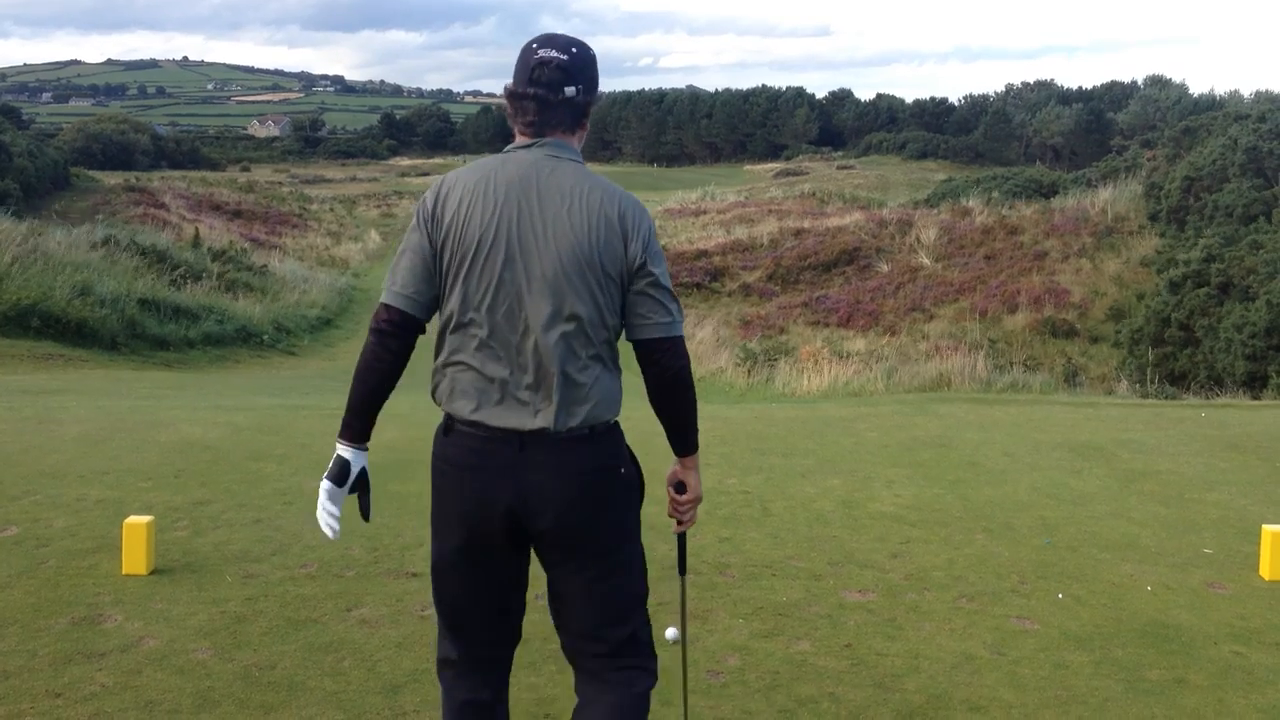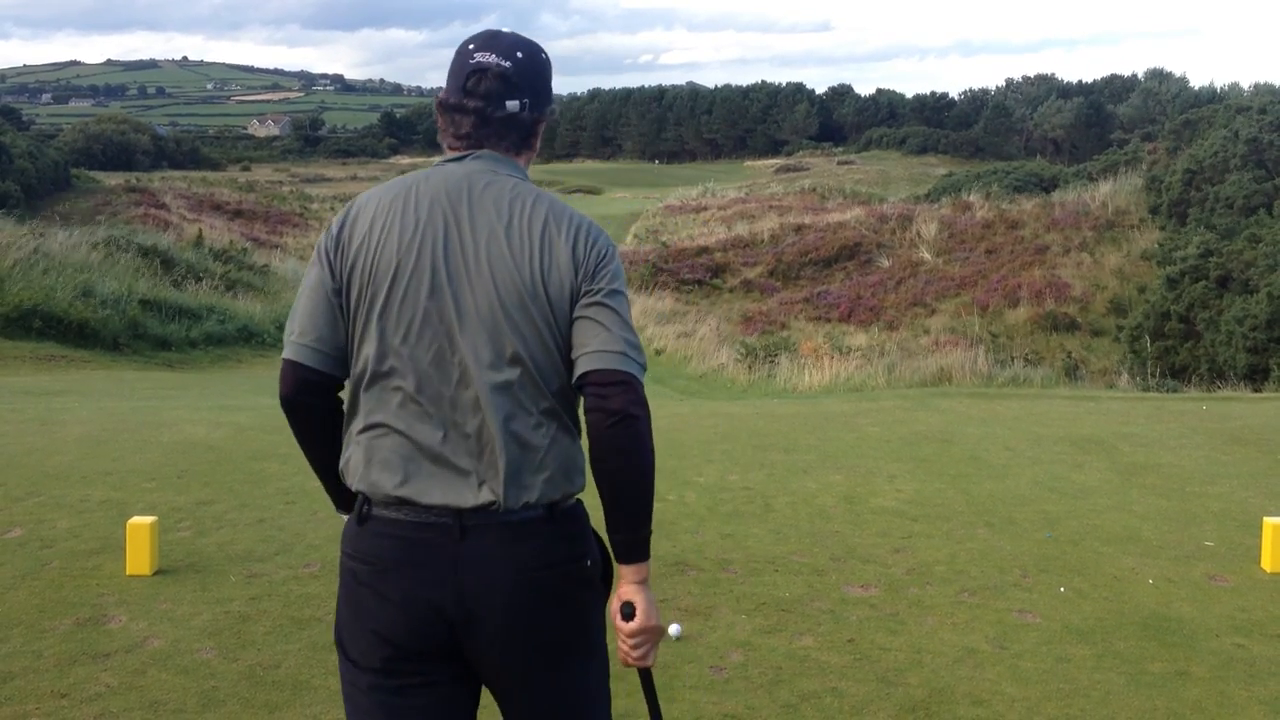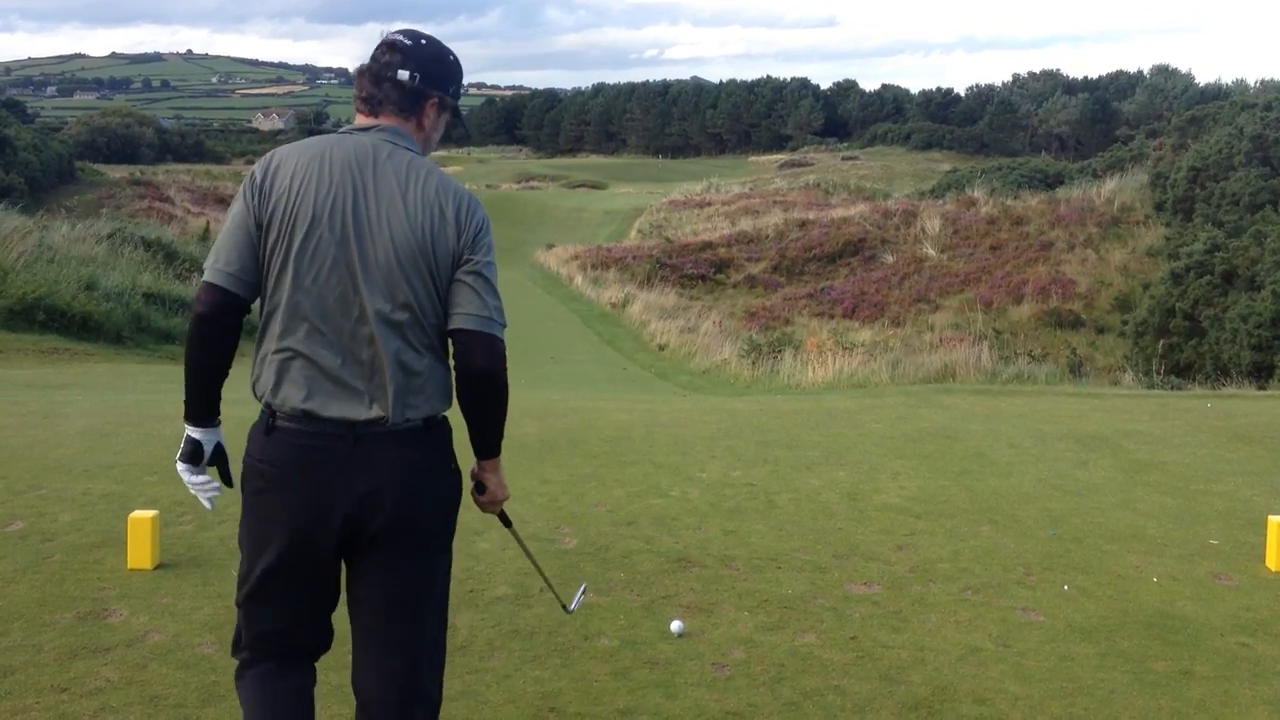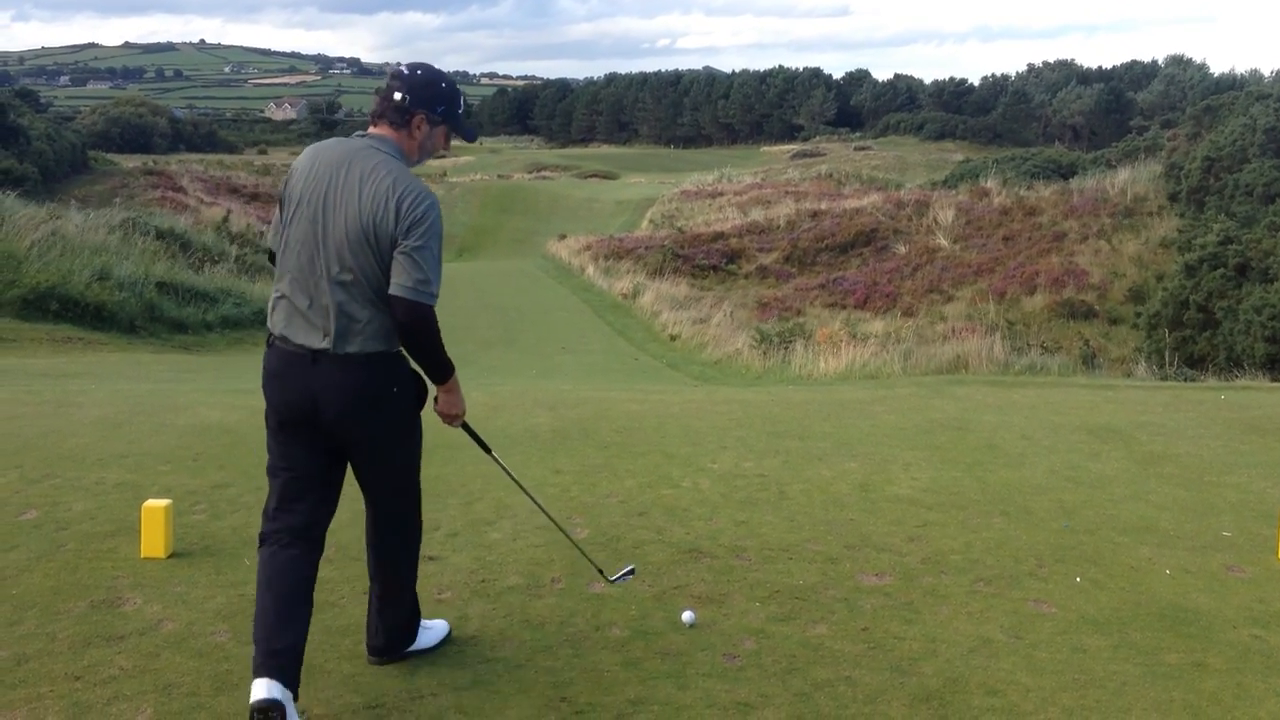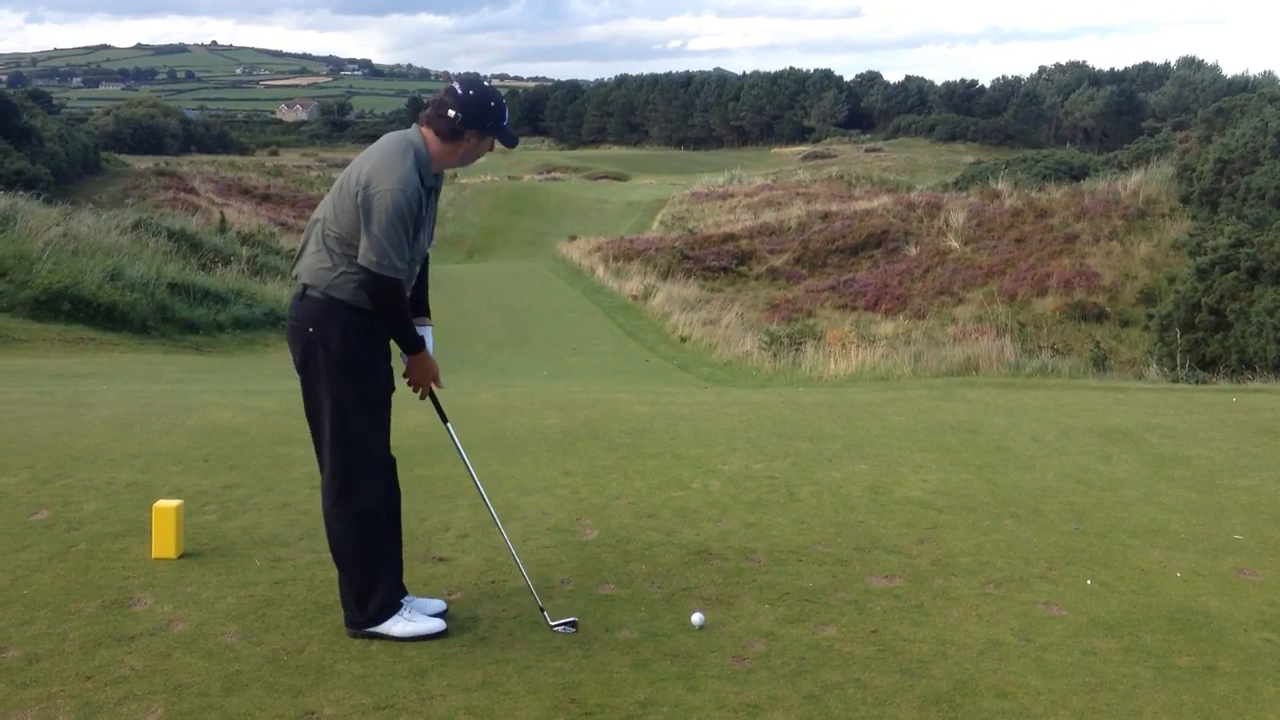
dt=1s
person 1, frame 1
left shoulder: (450, 195)
right shoulder: (622, 211)
left elbow: (391, 331)
right elbow: (663, 353)
left wrist: (352, 446)
right wrist: (687, 458)
left hip: (470, 459)
right hip: (581, 466)
left knee: (473, 655)
right knee: (612, 660)
person 1, frame 2
left shoulder: (361, 220)
right shoulder: (576, 238)
left elbow: (302, 387)
right elbow: (617, 410)
left wrist: (353, 505)
right wrist: (633, 570)
left hip: (392, 556)
right hip: (533, 556)
person 1, frame 3
left shoulder: (277, 171)
right shoulder: (456, 204)
left elbow: (215, 310)
right elbow: (480, 354)
left wrist: (200, 424)
right wrist: (488, 457)
left hip: (292, 454)
right hip: (407, 465)
left knee: (272, 659)
person 1, frame 4
left shoulder: (310, 160)
right shoulder: (413, 198)
right elbow: (410, 312)
right wrist: (444, 381)
left hip: (287, 365)
right hip: (365, 376)
left knee: (290, 520)
right knee: (393, 510)
right ankle: (392, 634)
person 1, frame 5
left shoulder: (414, 158)
right shoulder: (398, 181)
left elbow: (412, 258)
right elbow: (381, 280)
left wrist: (422, 325)
right wrist: (416, 352)
left hip: (349, 320)
right hip: (332, 324)
left knee: (372, 464)
right knee: (354, 469)
left ankle: (382, 593)
right ankle: (371, 608)
